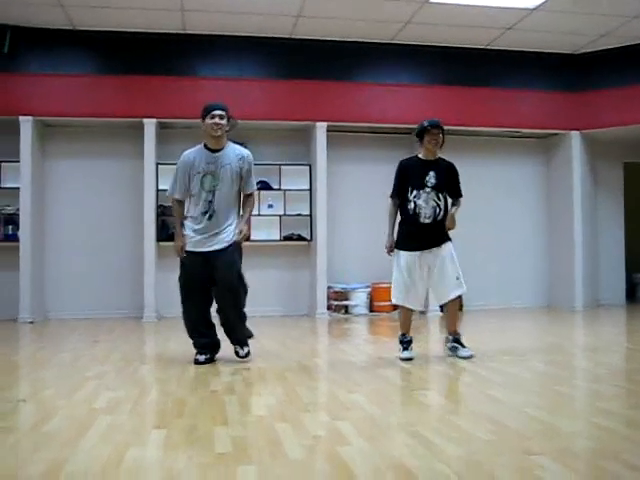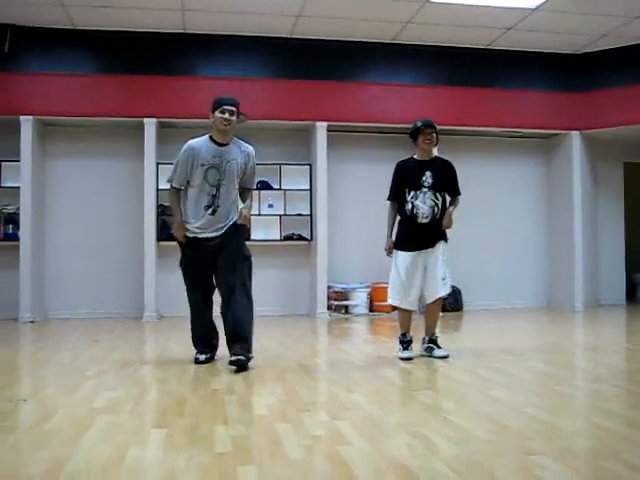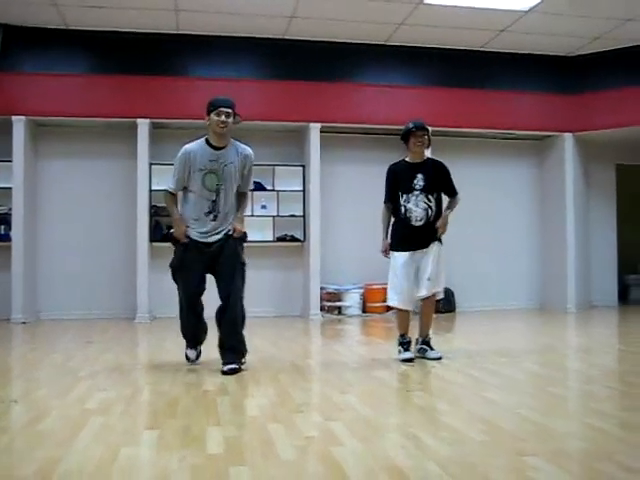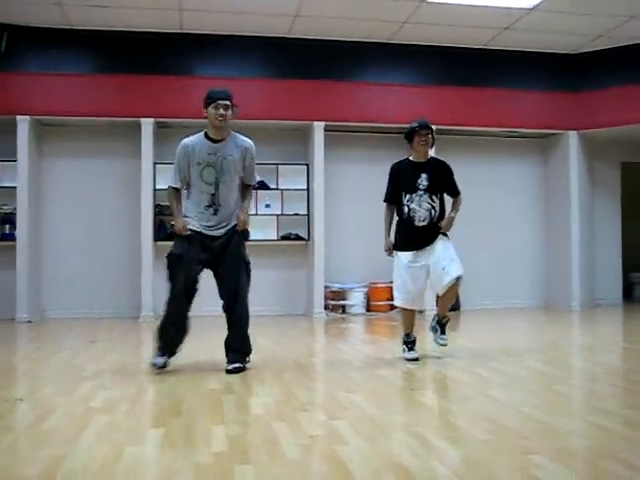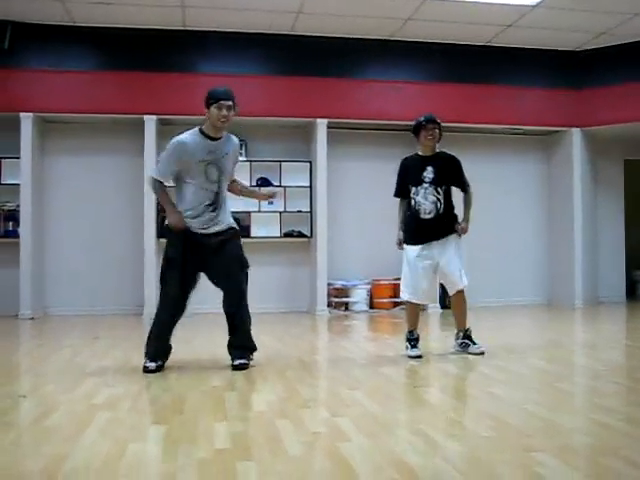
dt=0.2s
person 1, frame 1
left shoulder: (243, 157)
right shoulder: (189, 158)
left elbow: (248, 194)
right elbow: (178, 198)
left wrist: (245, 221)
right wrist: (178, 234)
left hip: (227, 239)
right hip: (193, 242)
left knee: (230, 294)
right knee: (194, 300)
left ankle: (239, 338)
right ankle: (205, 347)
person 1, frame 2
left shoulder: (246, 152)
right shoulder: (192, 148)
right elbow: (176, 186)
left wrist: (246, 206)
right wrist: (178, 218)
left hip: (230, 230)
right hip: (195, 232)
left knee: (236, 289)
right knee: (199, 295)
left ankle: (240, 349)
right ankle: (205, 347)
person 1, frame 3
left shoulder: (244, 155)
right shoulder: (189, 152)
right elbow: (172, 192)
left wrist: (240, 218)
right wrist: (177, 220)
left hip: (227, 236)
right hip: (192, 236)
left knee: (232, 296)
right knee: (189, 291)
left ankle: (233, 355)
right ankle: (194, 341)
person 1, frame 4
left shoulder: (245, 147)
right shoulder: (188, 146)
right elbow: (176, 187)
left wrist: (245, 209)
right wrist: (178, 216)
left hip: (230, 232)
right hip: (193, 230)
left knee: (236, 295)
right knee: (181, 288)
left ankle: (238, 354)
right ankle: (166, 347)
person 1, frame 5
left shoulder: (232, 145)
right shoulder: (182, 144)
right elbow: (159, 181)
left wrist: (256, 194)
right wrist: (171, 212)
left hip: (222, 231)
right hip: (185, 230)
left knee: (235, 290)
right knee: (173, 292)
left ankle: (241, 350)
right ankle: (157, 351)
person 2, frame 1
left shoulder: (448, 168)
right shoulder: (406, 166)
left elbow: (456, 199)
right elbow: (395, 202)
left wrist: (451, 212)
right wrist: (390, 234)
left hip: (440, 240)
right hip: (409, 240)
left knee: (452, 292)
right knee: (406, 295)
left ankle: (453, 338)
right ankle: (405, 341)
person 2, frame 2
left shoulder: (445, 166)
right shoulder: (402, 168)
left elbow: (455, 196)
right elbow: (393, 204)
left wrist: (449, 211)
right wrist: (389, 236)
left hip: (436, 239)
right hip: (407, 241)
left knee: (436, 292)
right knee: (404, 295)
left ankle: (429, 340)
right ankle: (405, 341)
person 2, frame 3
left shoulder: (438, 168)
right shoulder: (395, 170)
left elbow: (454, 196)
right elbow: (388, 206)
left wrist: (446, 215)
right wrist: (385, 237)
left hip: (430, 240)
right hip: (402, 242)
left knee: (428, 293)
right knee: (401, 296)
left ankle: (423, 342)
right ankle: (404, 342)
person 2, frame 4
left shoulder: (441, 167)
right shoulder: (398, 169)
left elbow: (457, 195)
right elbow: (390, 205)
left wrist: (452, 216)
right wrist: (387, 236)
left hip: (436, 237)
right hip: (406, 242)
left knee: (453, 279)
right knee: (406, 296)
left ankle: (439, 321)
right ankle: (409, 341)
person 2, frame 5
left shoulder: (450, 161)
right shoulder: (407, 164)
left elbow: (466, 191)
right elbow: (403, 200)
left wrist: (465, 220)
right wrist: (400, 231)
left hip: (446, 235)
right hip: (416, 238)
left knee: (458, 287)
right knee: (413, 292)
left ankle: (463, 337)
right ankle: (412, 338)
